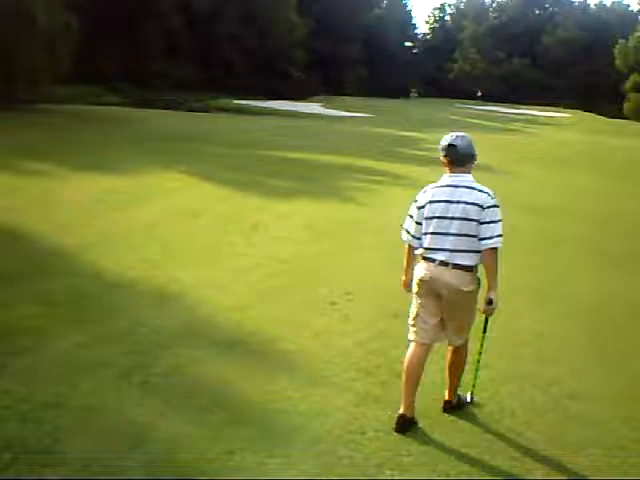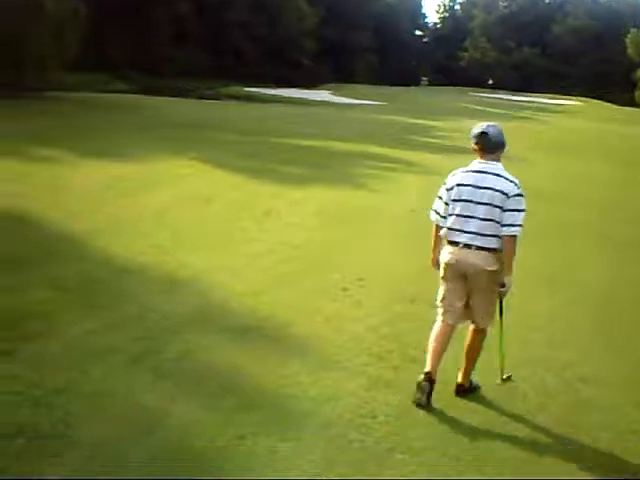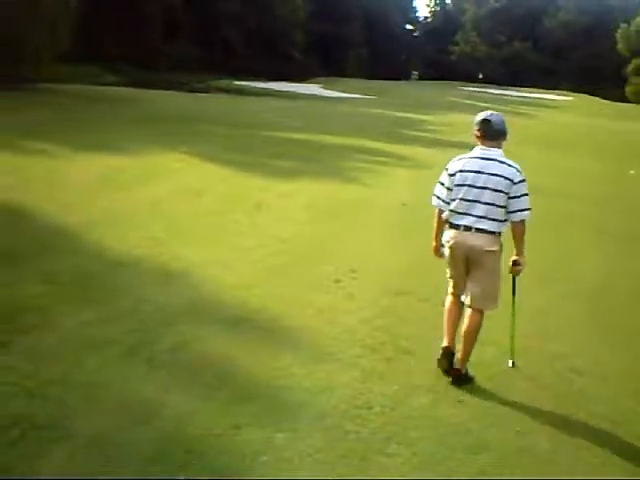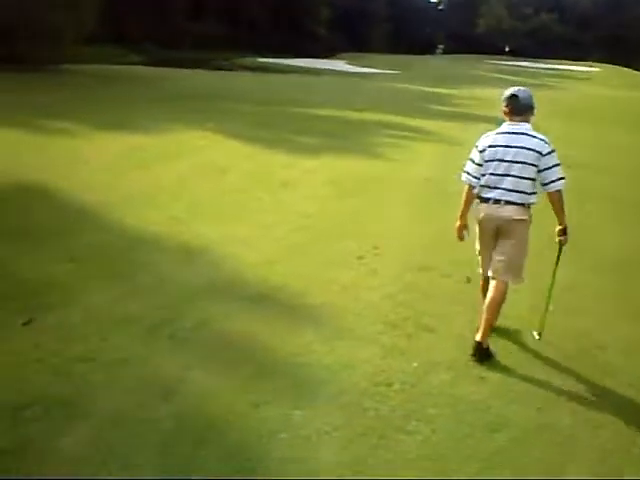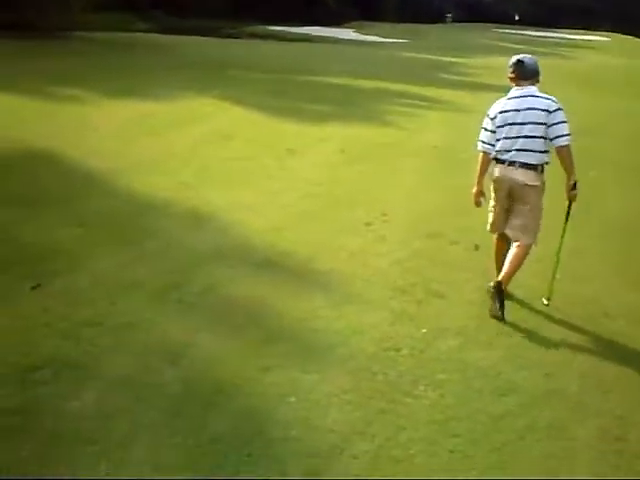
dt=0.2s
person 1, frame 1
left shoulder: (427, 194)
right shoulder: (485, 198)
left elbow: (412, 241)
right elbow: (489, 249)
left wrist: (407, 272)
right wrist: (492, 290)
left hip: (427, 272)
right hip: (462, 278)
left knee: (419, 342)
right knee: (459, 341)
left ankle: (406, 412)
right ankle: (451, 398)
person 1, frame 2
left shoulder: (455, 178)
right shoulder: (510, 186)
left elbow: (439, 222)
right elbow: (509, 236)
left wrist: (436, 253)
right wrist: (506, 275)
left hip: (453, 254)
right hip: (487, 260)
left knee: (445, 319)
right knee: (479, 323)
left ankle: (428, 376)
right ankle: (464, 381)
person 1, frame 3
left shoulder: (457, 164)
right shoulder: (512, 172)
left elbow: (441, 207)
right elbow: (518, 219)
left wrist: (437, 238)
right wrist: (519, 255)
left hip: (455, 237)
right hip: (487, 243)
left knee: (455, 296)
right knee: (476, 307)
left ankle: (448, 349)
right ankle: (460, 367)
person 1, frame 4
left shoulder: (487, 140)
right shoulder: (541, 144)
left elbow: (470, 184)
right elbow: (554, 188)
left wrist: (462, 217)
right wrist: (562, 224)
left hip: (486, 211)
right hip: (516, 215)
left knee: (489, 271)
right knee: (502, 279)
left ankle: (487, 323)
right ankle: (481, 341)
person 1, frame 5
left shoulder: (498, 106)
right shoulder: (550, 105)
left elbow: (485, 150)
right elbow: (562, 146)
left wrist: (478, 184)
right wrist: (572, 181)
left hip: (500, 173)
right hip: (530, 177)
left knee: (502, 232)
right knee: (523, 240)
left ankle: (500, 284)
right ankle: (500, 284)
